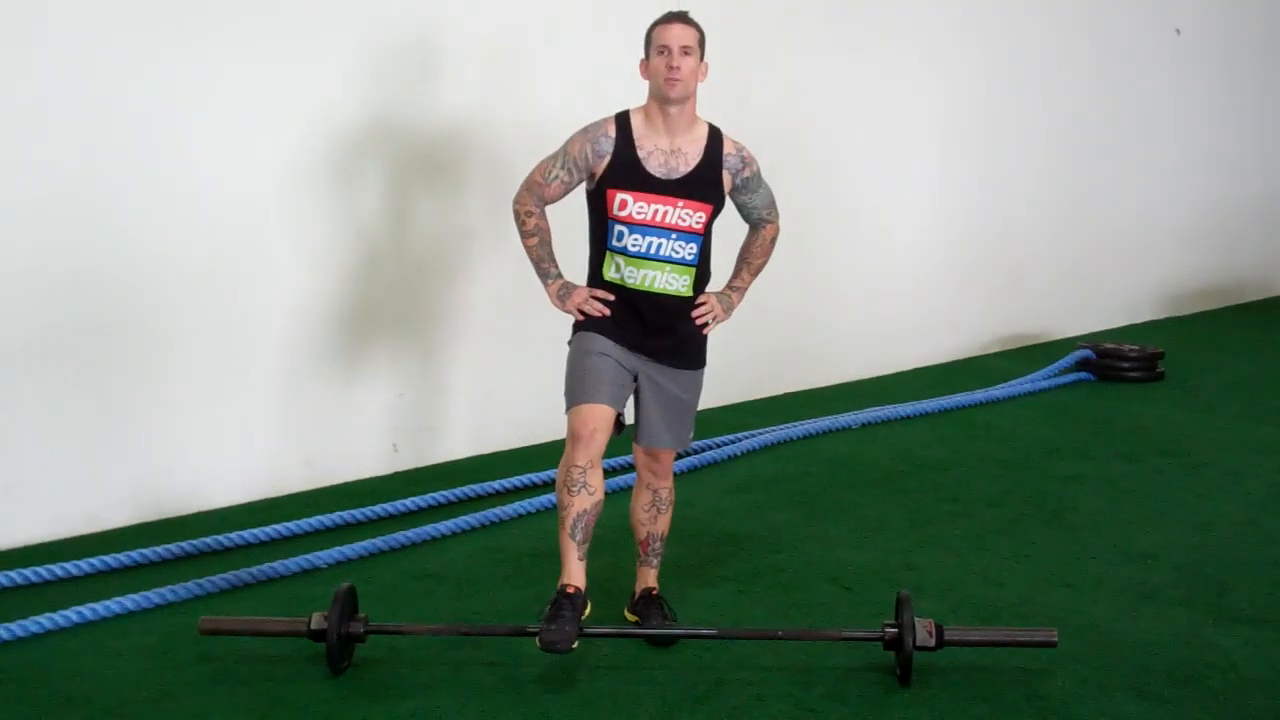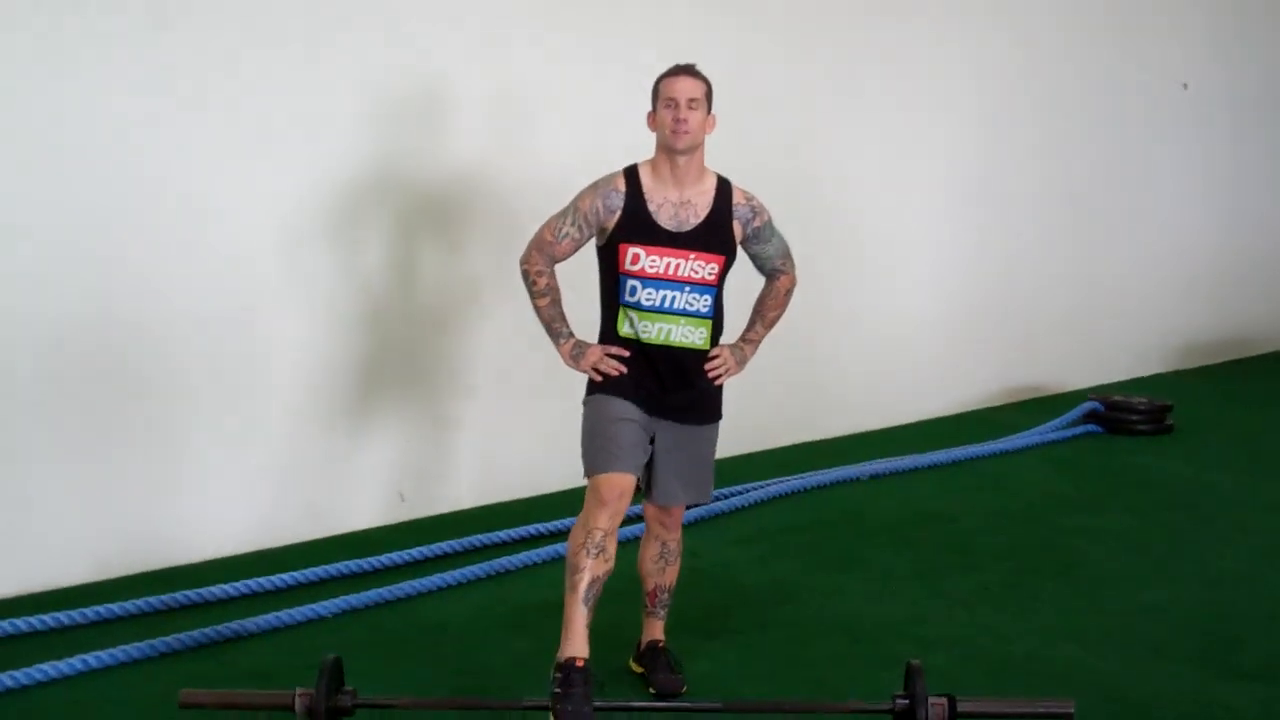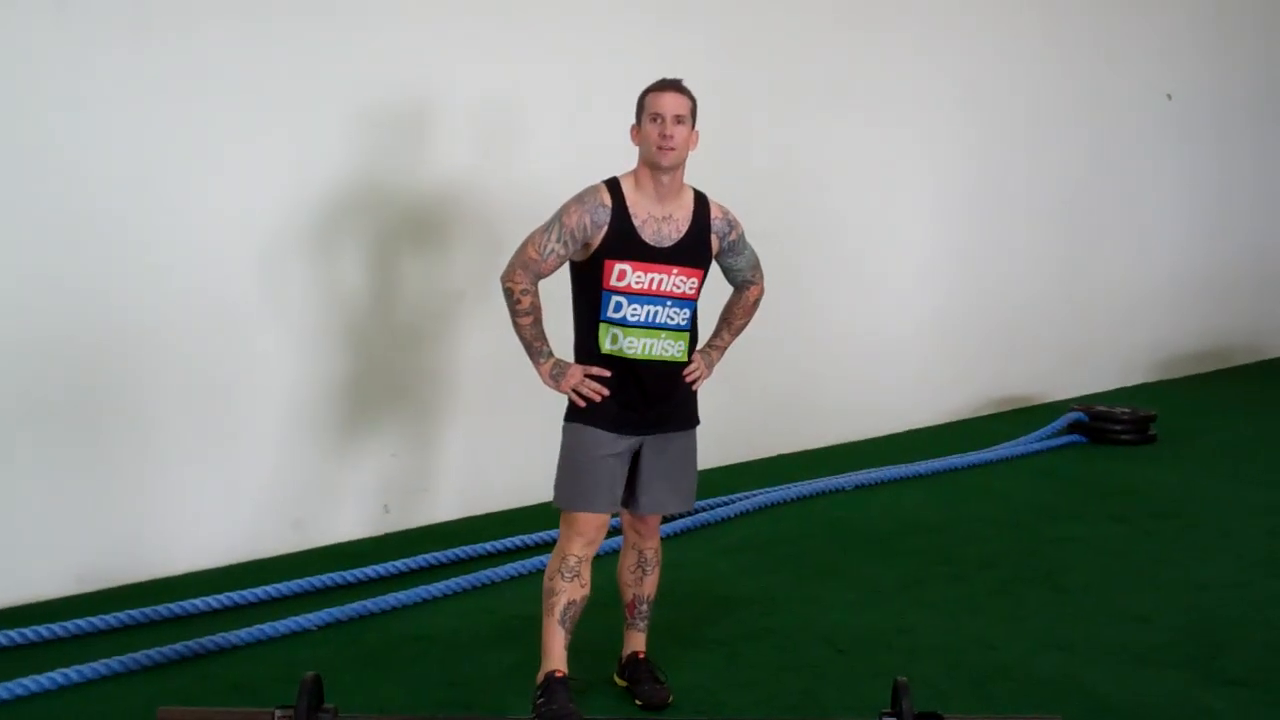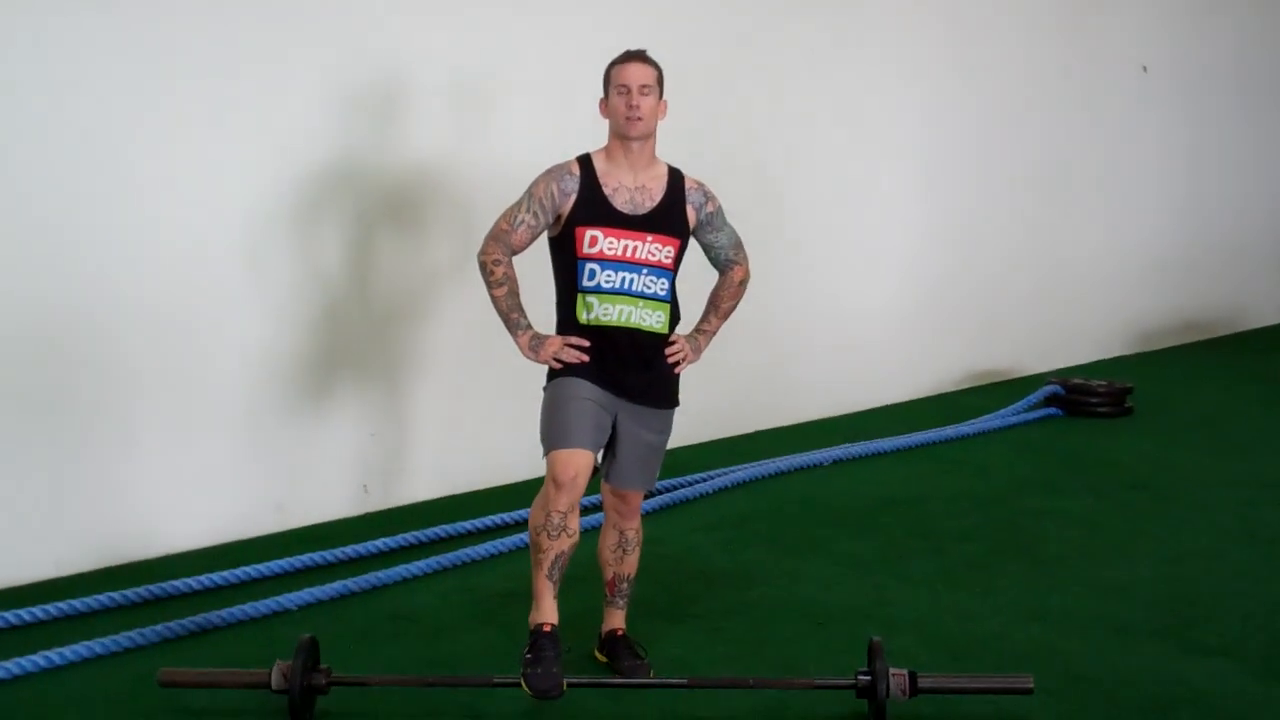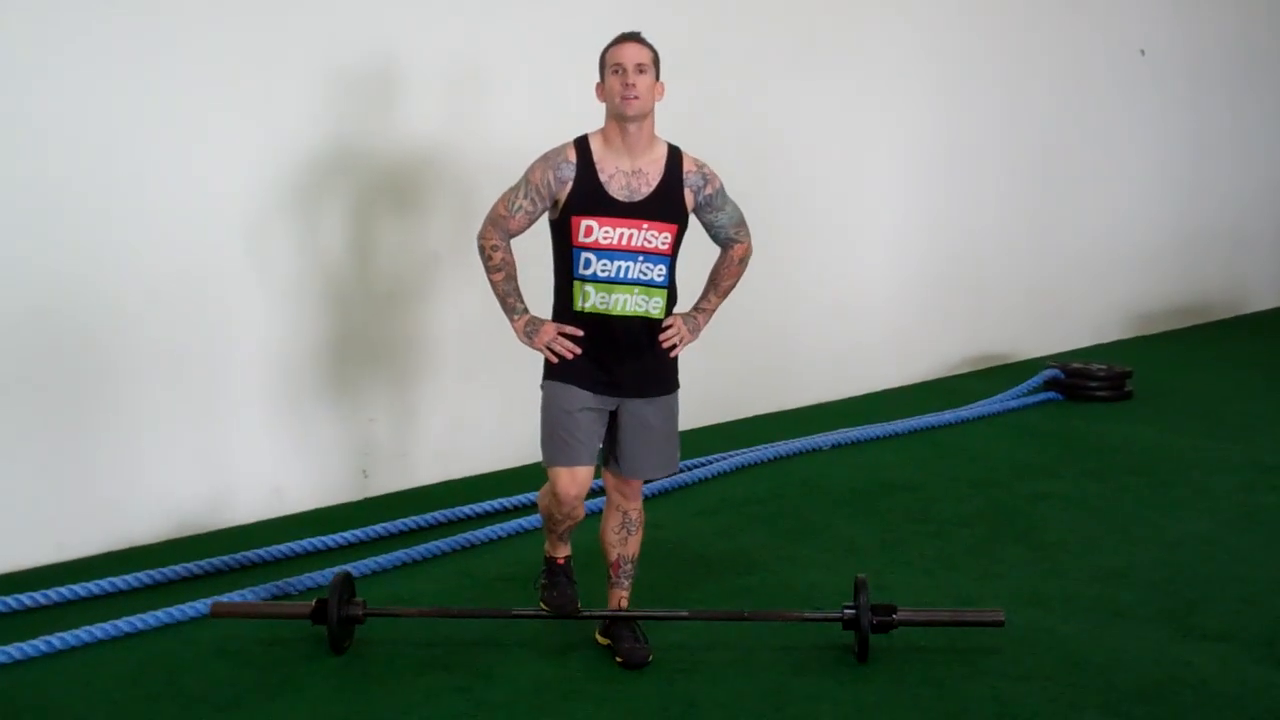
dt=1s
person 1, frame 1
left shoulder: (729, 156)
right shoulder: (601, 140)
left elbow: (767, 222)
right elbow: (527, 200)
left wrist: (732, 295)
right wrist: (554, 284)
left hip: (678, 338)
right hip: (605, 324)
left knee: (657, 463)
right knee: (586, 435)
left ankle: (645, 591)
right ankle: (571, 589)
person 1, frame 2
left shoulder: (739, 208)
right shoulder: (612, 195)
left elbow: (782, 274)
right elbow: (536, 258)
left wrist: (745, 348)
right wrist: (568, 345)
left hip: (692, 392)
right hip: (621, 383)
left knee: (667, 516)
right knee: (606, 501)
left ankle: (652, 642)
right ankle: (572, 660)
person 1, frame 3
left shoulder: (717, 222)
right shoulder: (595, 209)
left elbow: (751, 284)
right elbow: (518, 276)
left wrist: (712, 354)
right wrist: (548, 365)
left hip: (671, 407)
right hip: (601, 404)
left knee: (645, 528)
right knee: (581, 533)
left ankle: (634, 656)
person 1, frame 4
left shoulder: (691, 196)
right shoulder: (565, 182)
left elbow: (736, 266)
right elbow: (494, 251)
left wrist: (700, 338)
right wrist: (525, 336)
left hip: (651, 379)
right hip: (581, 369)
left knee: (626, 504)
right knee: (565, 479)
left ankle: (614, 630)
right ankle: (544, 626)
person 1, frame 5
left shoulder: (691, 175)
right shoulder: (562, 166)
left elbow: (738, 243)
right elbow: (493, 234)
left wrist: (698, 318)
right wrist: (521, 321)
left hip: (649, 367)
right hip: (577, 363)
left knee: (628, 489)
right knee: (569, 488)
left ankle: (618, 614)
right ankle: (557, 557)
